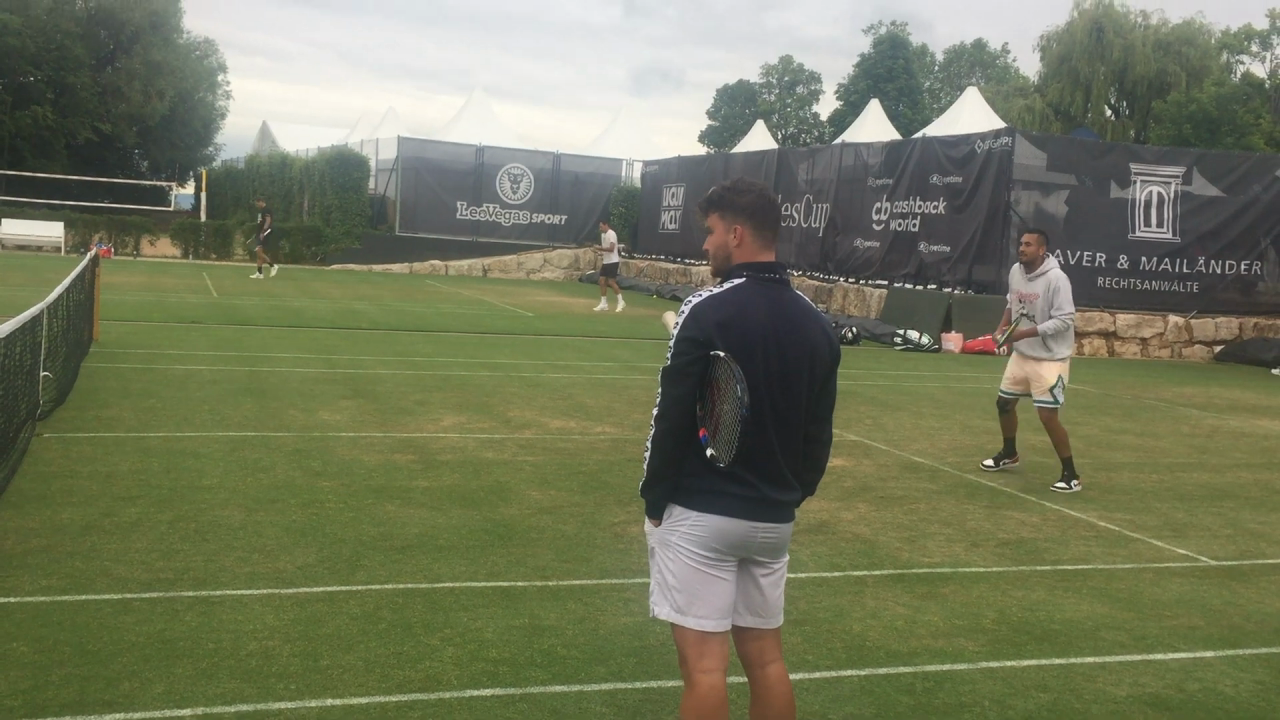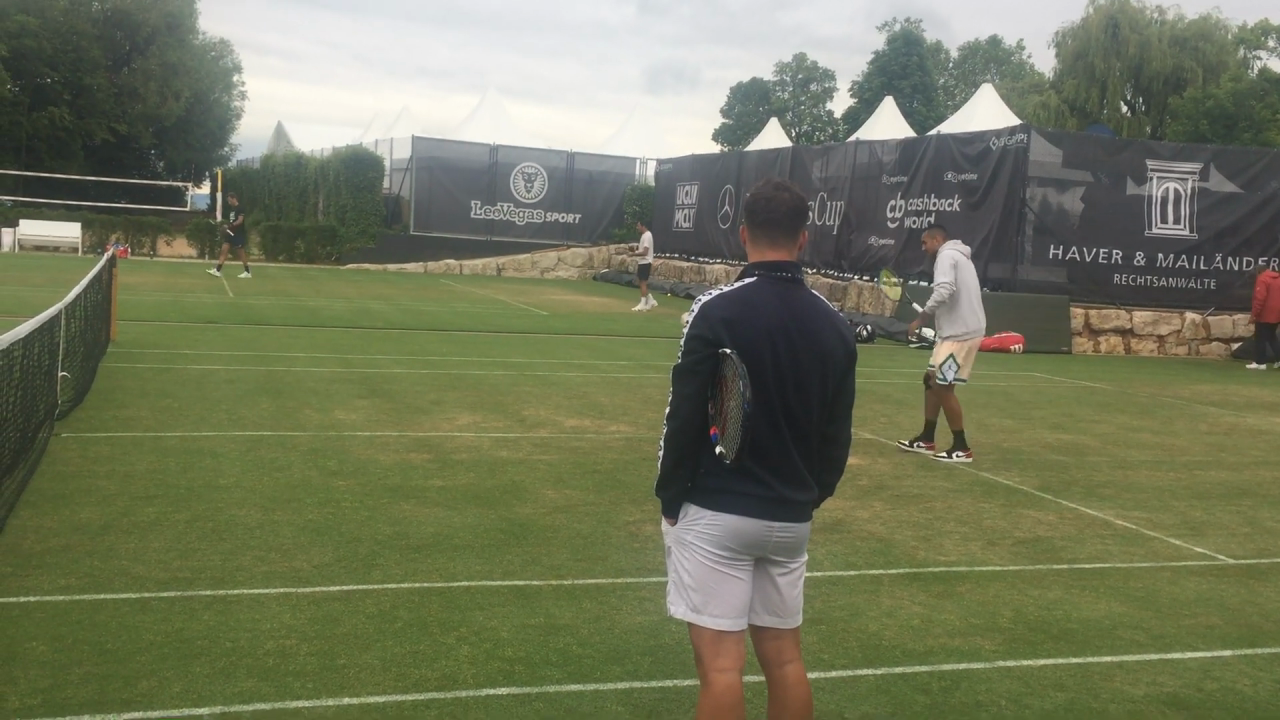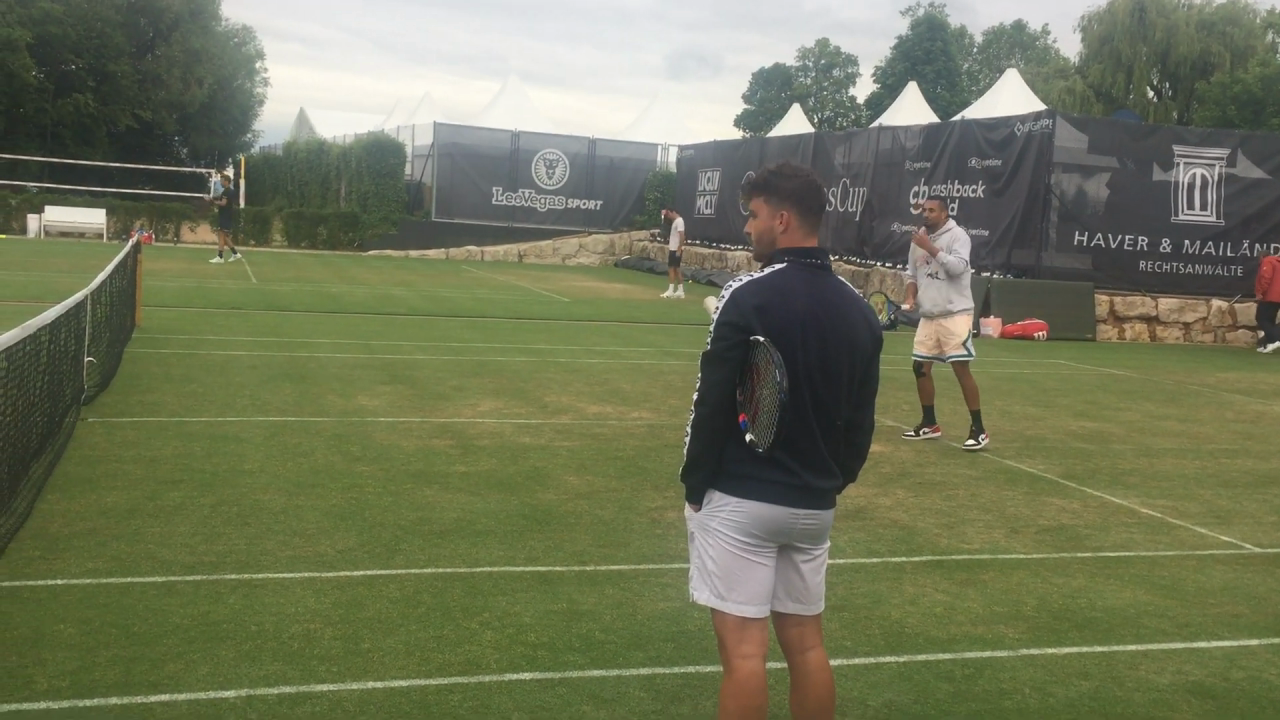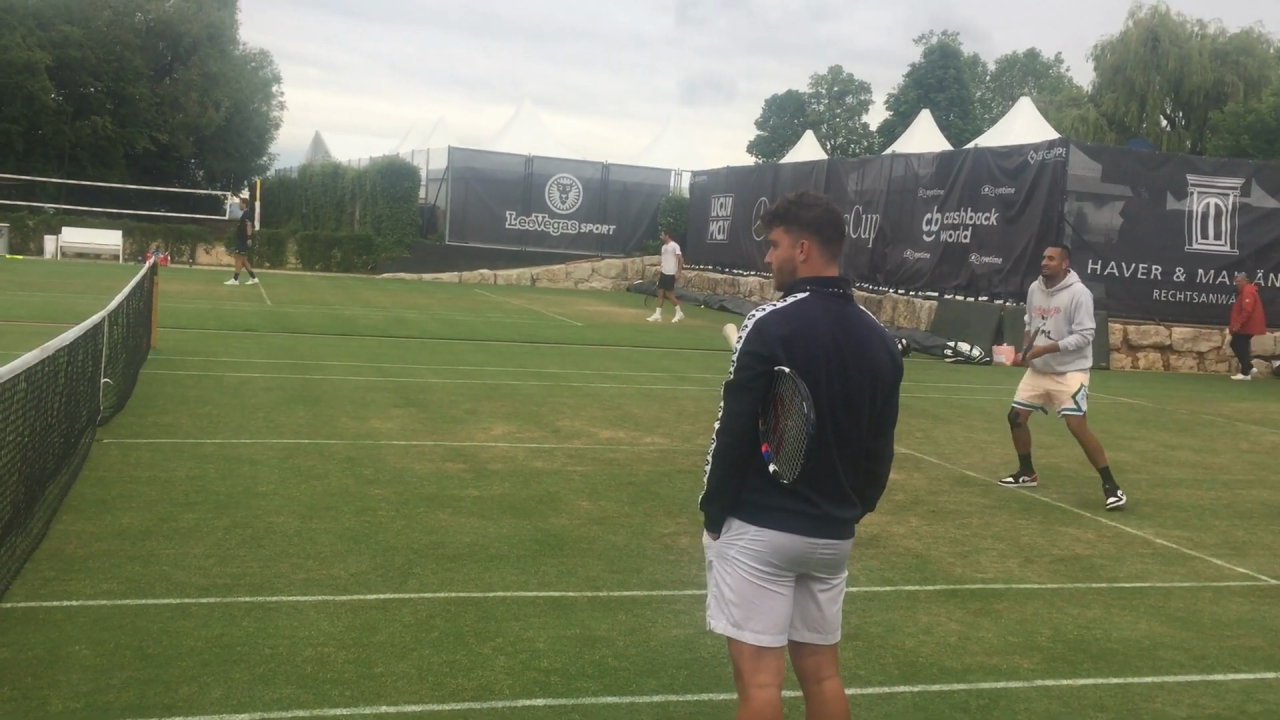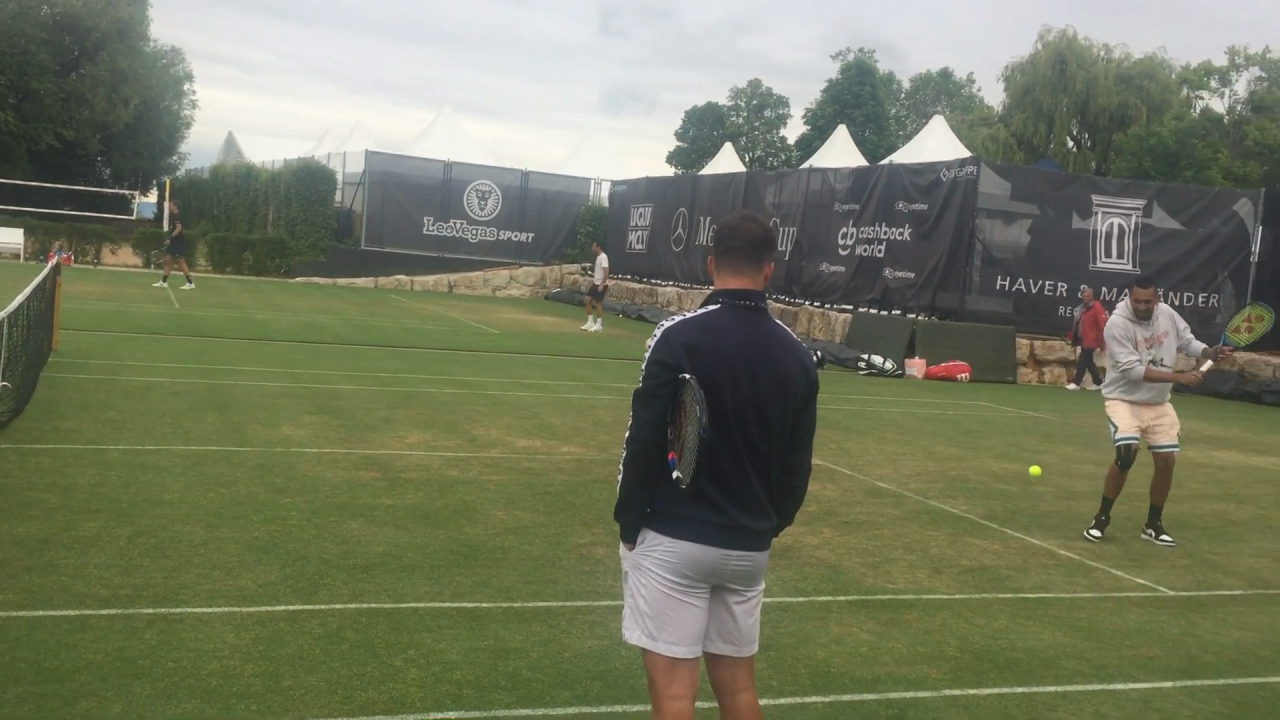
dt=1s
person 1, frame 1
left shoulder: (708, 311)
right shoulder: (816, 324)
left elbow: (672, 417)
right elbow: (819, 433)
left wrist: (654, 498)
left hip: (700, 514)
right hip: (773, 519)
left knee: (703, 662)
right knee: (765, 656)
person 1, frame 2
left shoulder: (718, 310)
right shoulder: (834, 325)
left elbow: (684, 417)
right elbow: (838, 435)
left wrist: (670, 498)
left hip: (716, 513)
right hip: (790, 519)
left knee: (720, 663)
right knee: (784, 656)
person 1, frame 3
left shoulder: (748, 296)
right shoulder: (858, 309)
left elbow: (712, 403)
right elbow: (861, 420)
left wrist: (694, 484)
left hip: (740, 500)
right hip: (814, 505)
left knee: (743, 648)
right knee: (805, 641)
person 1, frame 4
left shoulder: (770, 325)
right shoulder: (879, 339)
left elbow: (734, 432)
right elbow: (880, 449)
left wrist: (713, 512)
left hip: (759, 529)
right hip: (832, 535)
left knee: (759, 677)
right knee: (821, 670)
person 1, frame 5
left shoulder: (679, 336)
right shoulder: (797, 355)
left elbow: (643, 442)
right elbow: (797, 465)
left wrist: (628, 524)
left hip: (674, 540)
right hip: (749, 547)
person 2, frame 1
left shoulder: (1056, 279)
right shoulder: (1015, 272)
left elbow: (1065, 321)
left wrist: (1028, 332)
right wrist: (1002, 326)
left hip: (1051, 358)
right hip: (1022, 354)
left knee: (1048, 417)
right knee: (1004, 404)
left ankle: (1070, 473)
right ankle: (1009, 454)
person 2, frame 2
left shoulder: (947, 256)
right shoulder: (958, 257)
left elbow: (943, 292)
left wrist: (921, 318)
right wrist: (928, 317)
left hip: (959, 335)
right hip: (954, 333)
left knee: (943, 388)
right knee: (931, 381)
left ankle: (961, 448)
right ankle: (926, 439)
person 2, frame 3
left shoulder: (957, 235)
right shoulder: (918, 242)
left elbow: (959, 266)
right elbow: (912, 275)
left wrist: (931, 249)
right wrist: (910, 297)
left hip: (956, 314)
right hip: (928, 316)
left knee: (961, 370)
right knee: (920, 367)
left ankle: (978, 429)
right ankle: (929, 424)
person 2, frame 4
left shoulder: (1079, 293)
right shoulder: (1035, 289)
left elbow: (1084, 336)
left wrist: (1047, 348)
right wrist: (1026, 350)
left hip: (1071, 372)
right hip: (1039, 369)
left knee: (1077, 426)
right knee: (1016, 417)
left ankle: (1111, 486)
right ankle: (1027, 473)
person 2, frame 5
left shoulder: (1167, 314)
right shoulder: (1117, 324)
left elbow: (1187, 341)
right elbow: (1131, 369)
left wrist: (1211, 352)
right wrist: (1179, 378)
left hip: (1159, 403)
right hip: (1122, 400)
left knee: (1166, 462)
right knee: (1126, 456)
left ankle: (1153, 523)
right ankle: (1102, 517)
